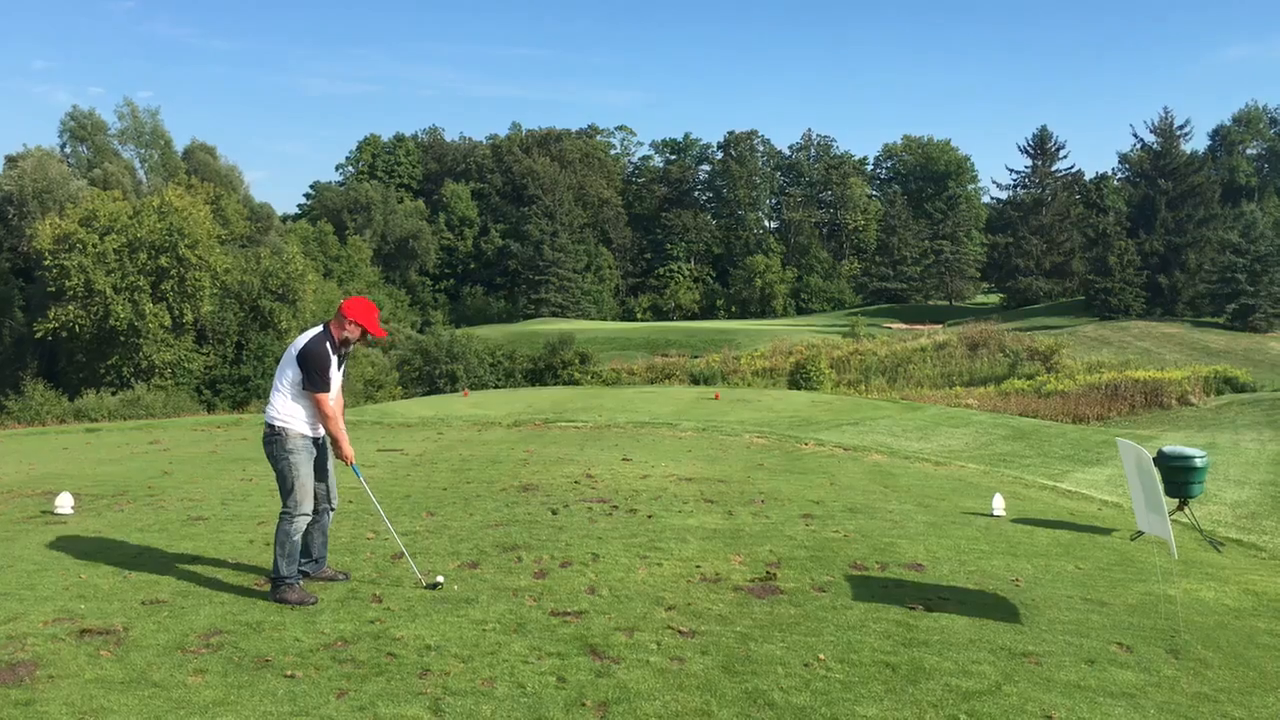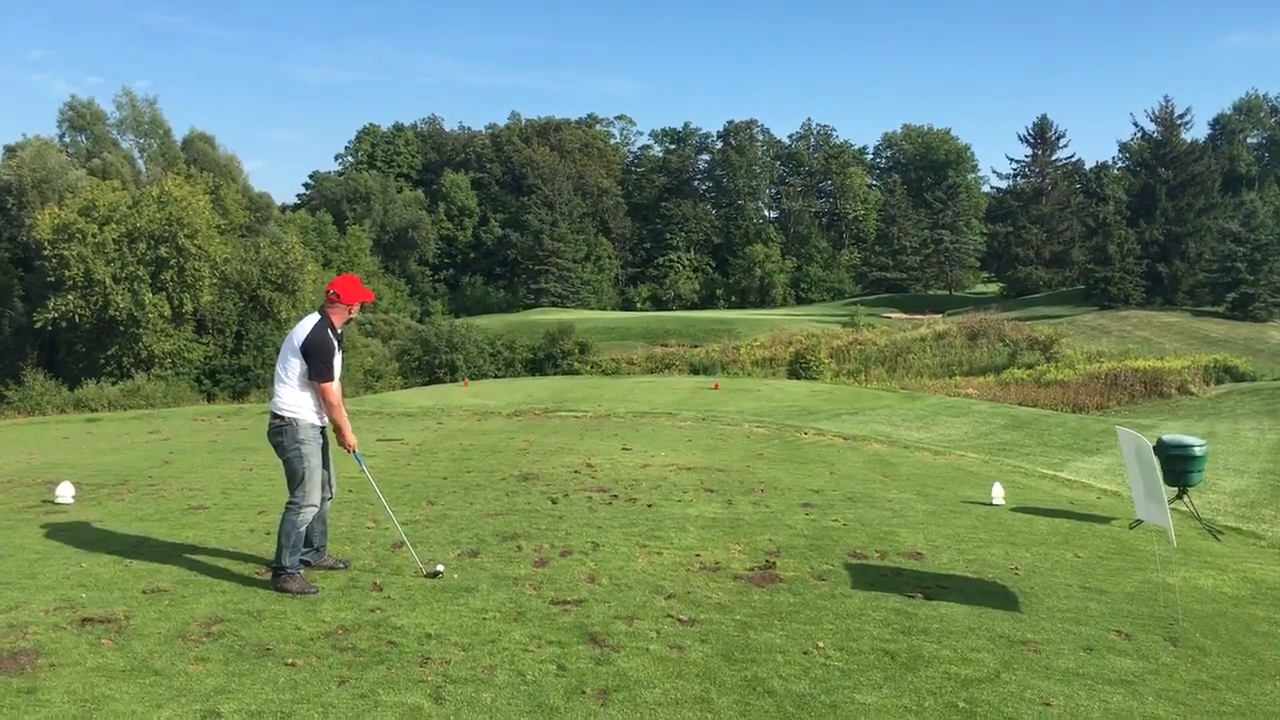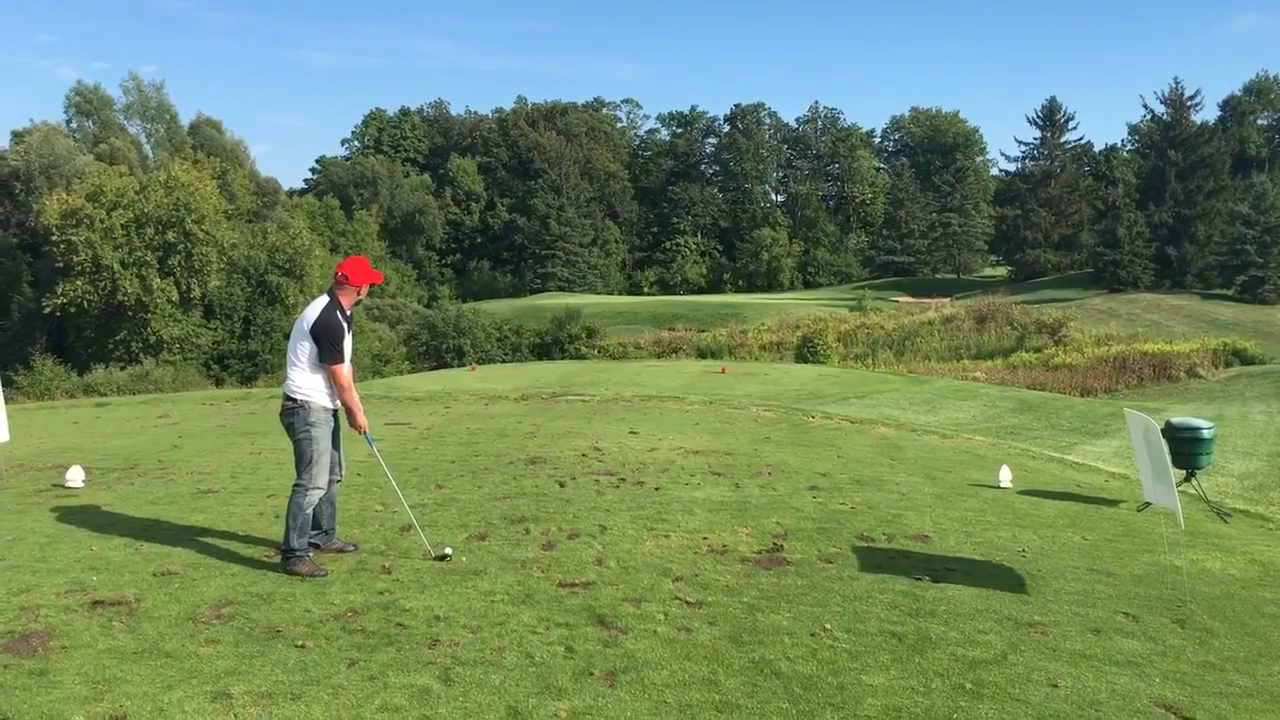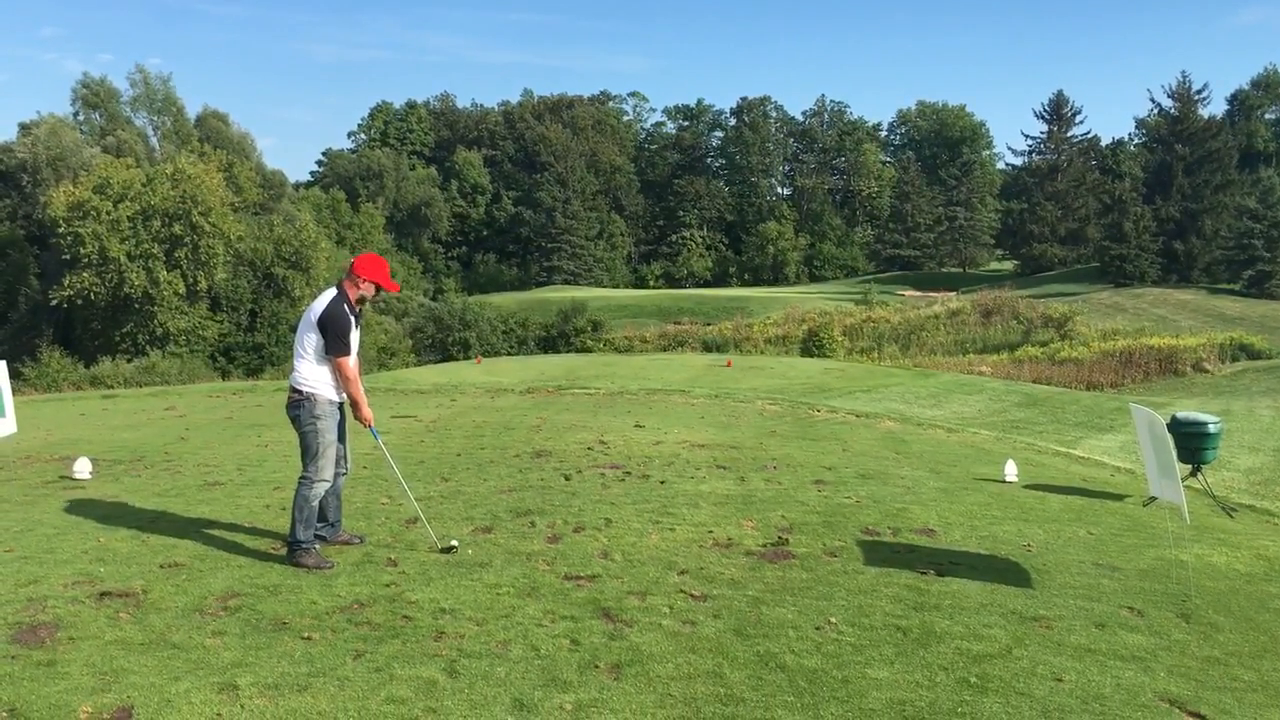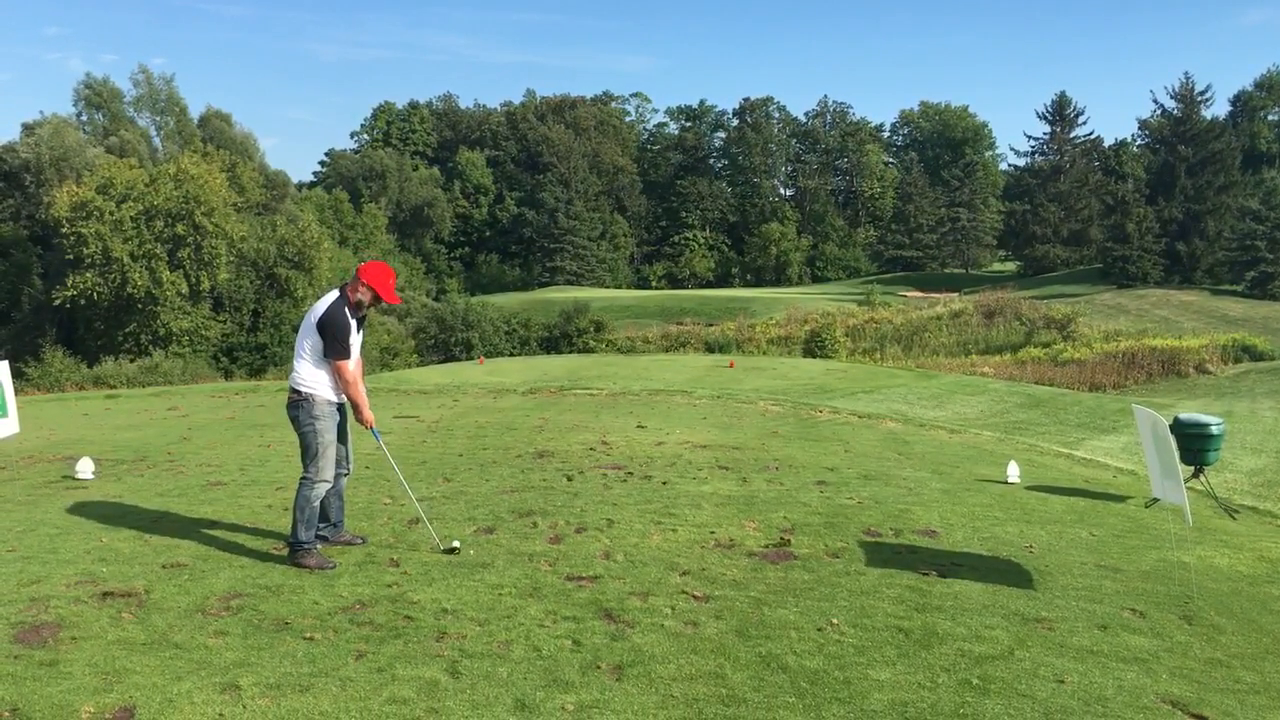
dt=0.5s
person 1, frame 1
left shoulder: (339, 347)
right shoulder: (315, 349)
left elbow: (335, 395)
right elbow: (324, 407)
left wrist: (341, 436)
right wrist: (342, 444)
left hip: (313, 435)
right hip: (289, 435)
left knee: (324, 502)
right knee: (299, 509)
left ankle: (312, 564)
right ankle: (284, 583)
person 1, frame 2
left shoulder: (326, 329)
right shoulder: (319, 338)
left elbow: (333, 384)
right elbow: (327, 394)
left wrist: (342, 424)
right wrist: (345, 430)
left hip: (311, 424)
right hip: (295, 426)
left knee: (323, 492)
right knee: (306, 500)
left ankle: (312, 554)
right ankle: (285, 572)
person 1, frame 3
left shoulder: (336, 312)
right shoulder: (328, 320)
left elbow: (344, 367)
right elbow: (338, 376)
left wrist: (354, 404)
right wrist: (355, 412)
left hip: (323, 407)
right hip: (308, 408)
left knee: (331, 475)
right knee: (312, 482)
left ankle: (321, 536)
right ankle: (293, 555)
person 1, frame 4
left shoulder: (348, 306)
right shoulder: (335, 312)
left elbow: (351, 359)
right elbow: (344, 370)
left wrist: (359, 399)
right wrist: (361, 405)
left hip: (329, 400)
right hip: (313, 401)
left knee: (336, 468)
right knee: (318, 475)
left ankle: (328, 529)
right ankle: (300, 547)
person 1, frame 5
left shoulder: (355, 309)
right shoulder: (335, 315)
left elbow: (354, 359)
right elbow: (343, 373)
left wrist: (362, 399)
right wrist: (361, 408)
left hip: (331, 401)
right hip: (312, 402)
left knee: (339, 468)
right knee: (319, 475)
left ankle: (330, 529)
right ankle: (301, 548)
